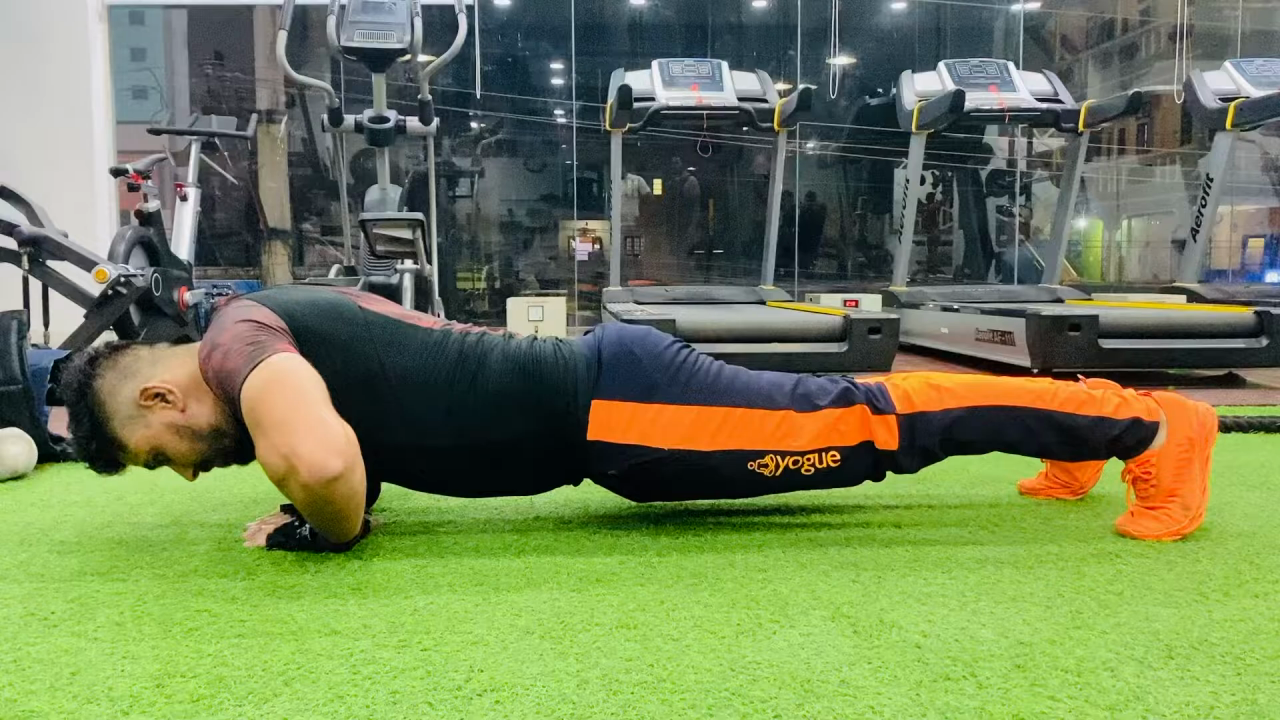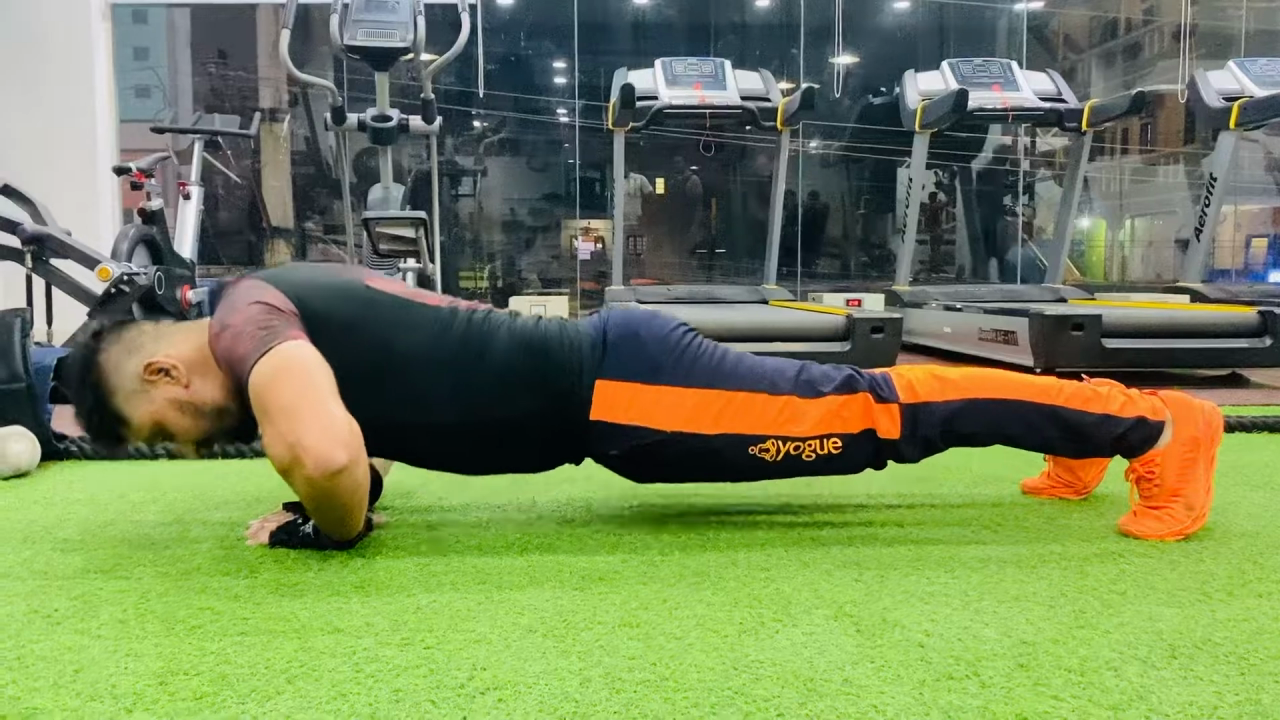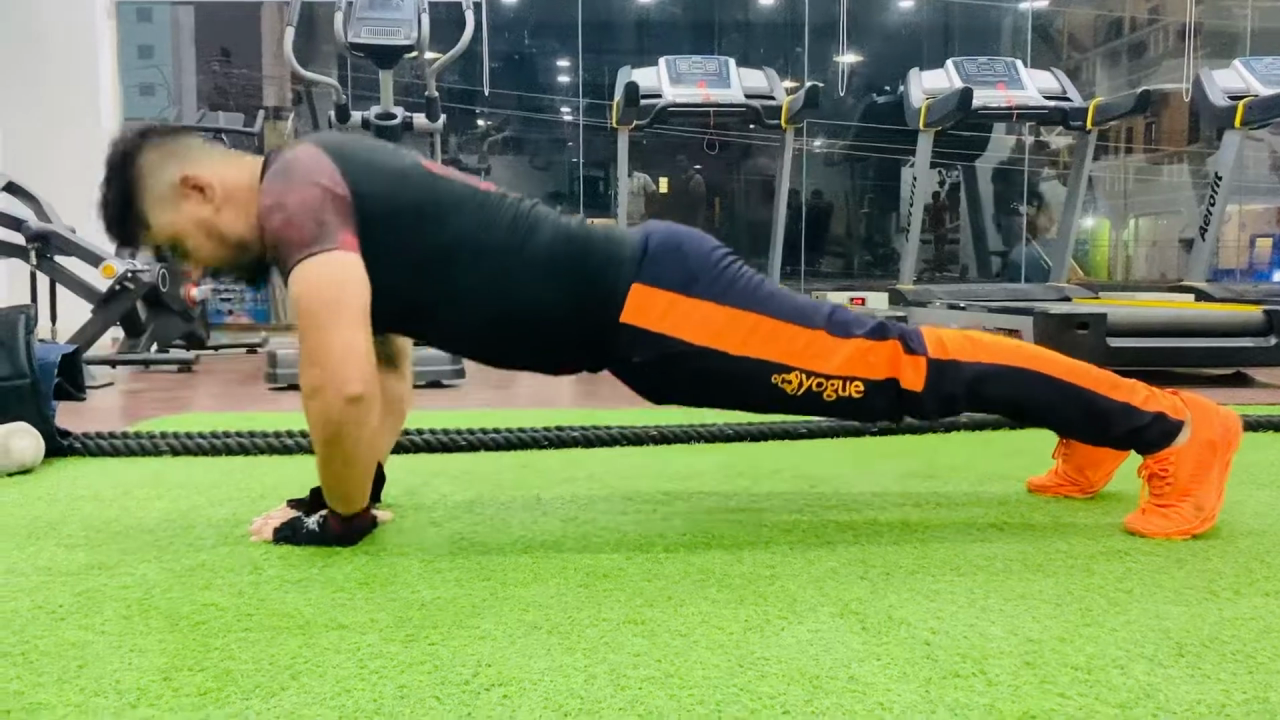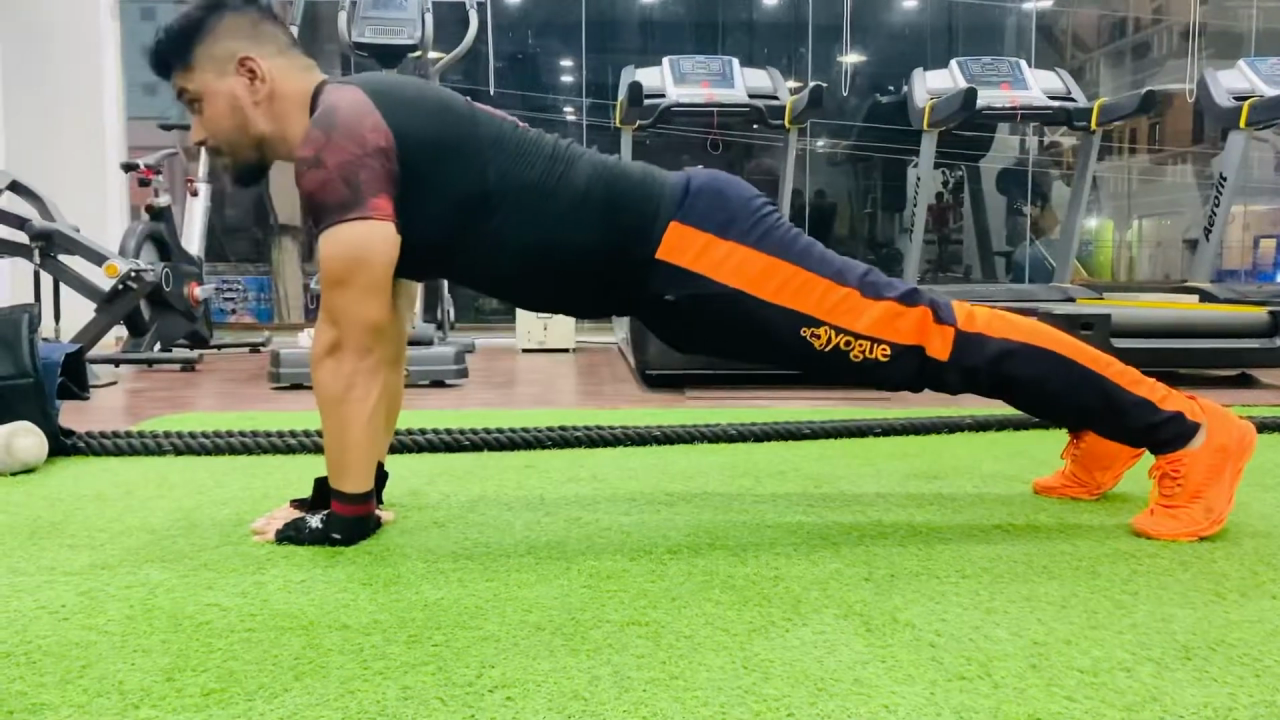
dt=0.3s
person 1, frame 1
left shoulder: (234, 342)
right shoulder: (275, 323)
left elbow: (322, 458)
left wrist: (332, 528)
right wrist: (344, 487)
left hip: (606, 413)
right hip: (595, 385)
left knee: (869, 426)
right knee: (835, 409)
left ankle: (1147, 424)
right ankle: (1072, 408)
person 1, frame 2
left shoulder: (240, 323)
right shoulder: (283, 305)
left elbow: (325, 451)
left wrist: (334, 525)
right wrist: (346, 486)
left hip: (607, 393)
right hip: (602, 365)
left knee: (873, 416)
right knee: (840, 405)
left ankle: (1153, 425)
right ankle: (1079, 408)
person 1, frame 3
left shoulder: (291, 193)
right shoulder: (326, 179)
left elbow: (344, 384)
right elbow: (385, 357)
left wrist: (337, 509)
right wrist: (356, 479)
left hip: (650, 305)
right hip: (635, 303)
left knee: (890, 364)
right knee: (879, 363)
left ankle: (1167, 431)
right ankle: (1092, 417)
person 1, frame 4
left shoulder: (334, 135)
right shoulder: (359, 126)
left elbow: (350, 344)
right elbow: (384, 334)
left wrist: (343, 510)
right wrist: (361, 474)
left hip: (683, 248)
right hip: (668, 250)
left knee: (918, 338)
right knee: (904, 338)
left ankle: (1187, 431)
right ankle: (1102, 431)
